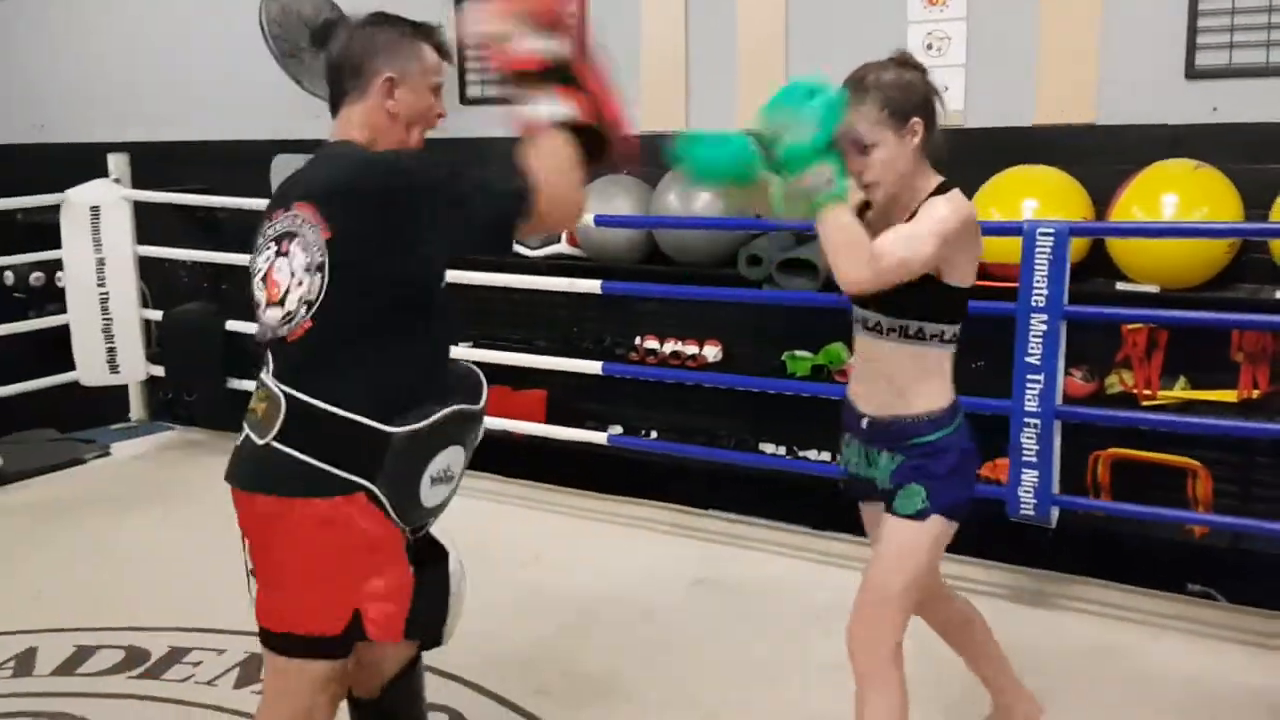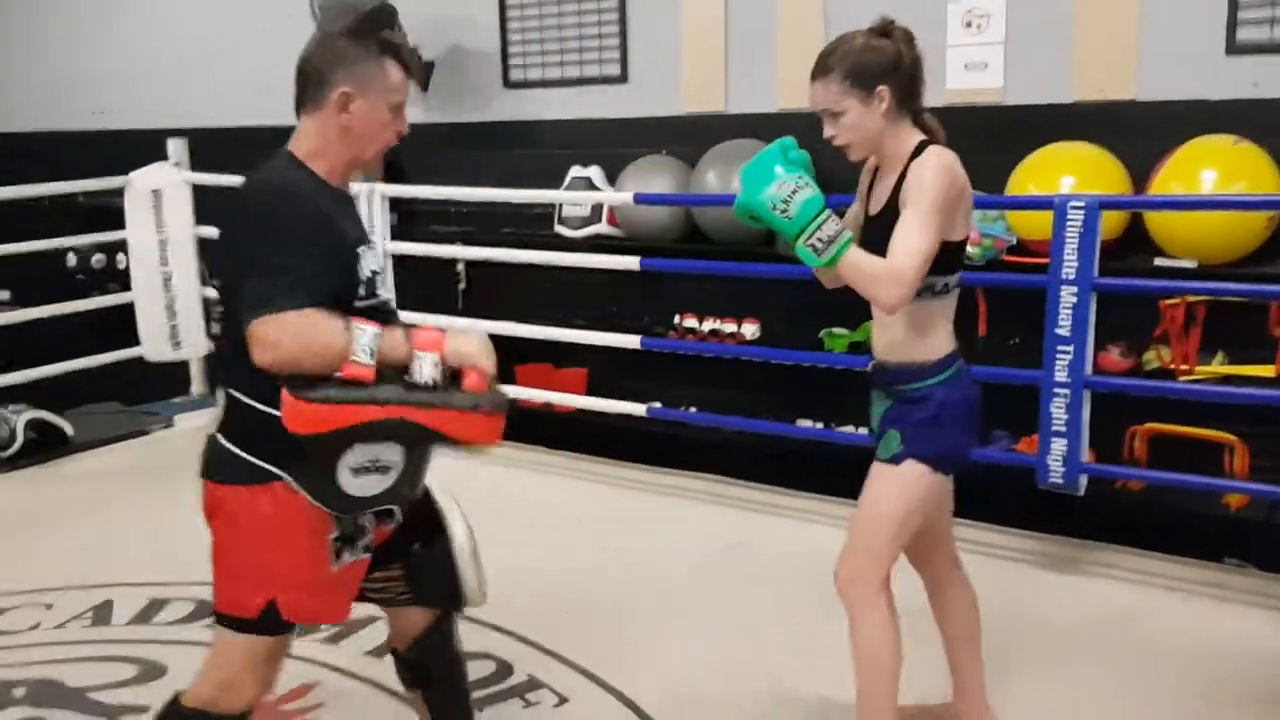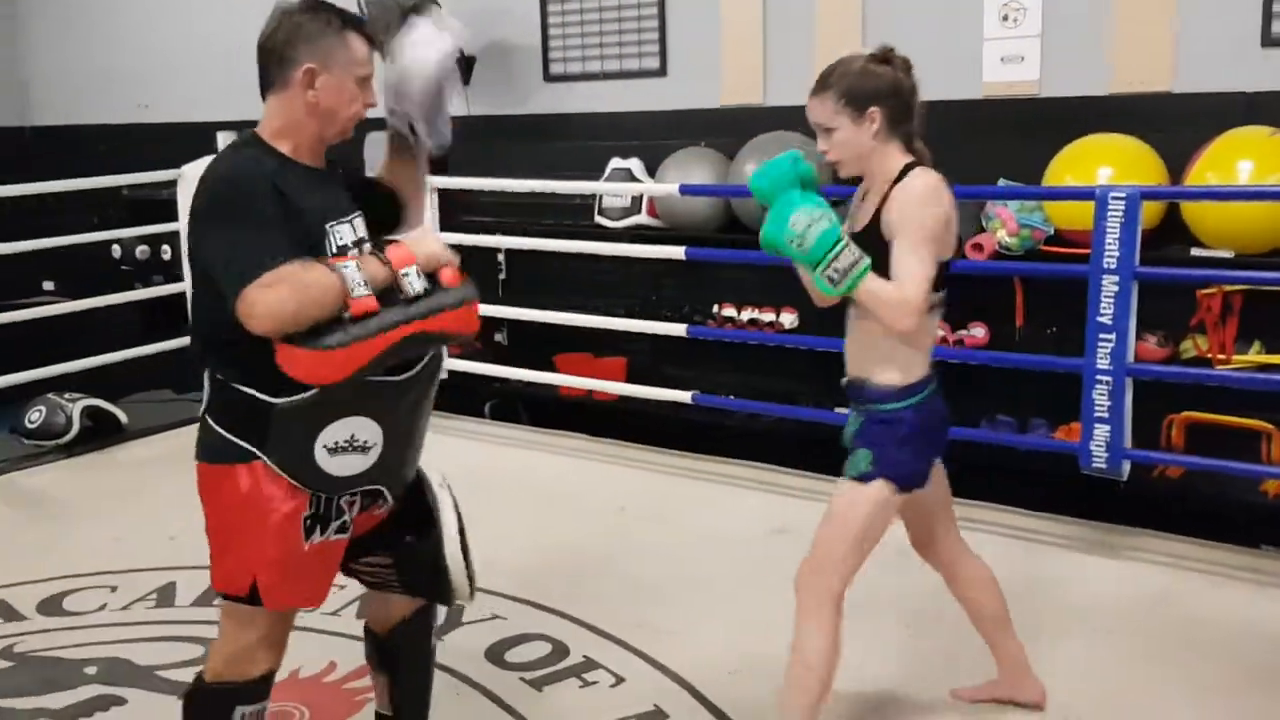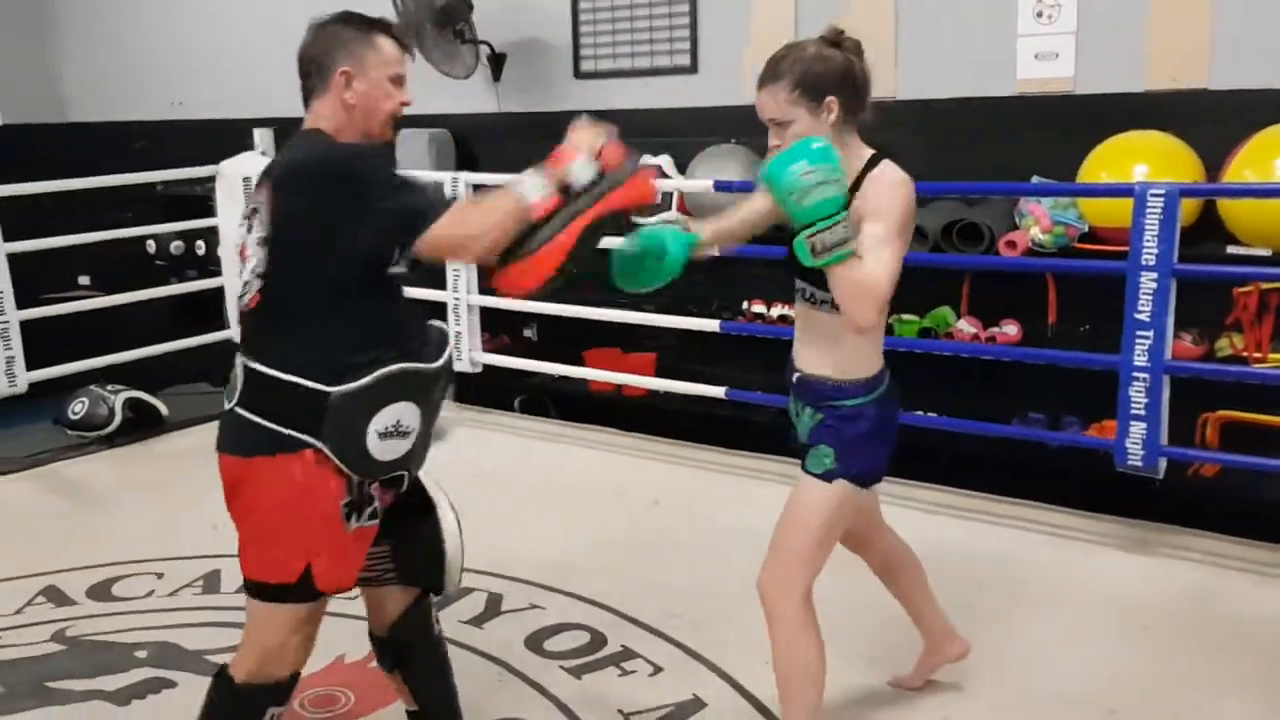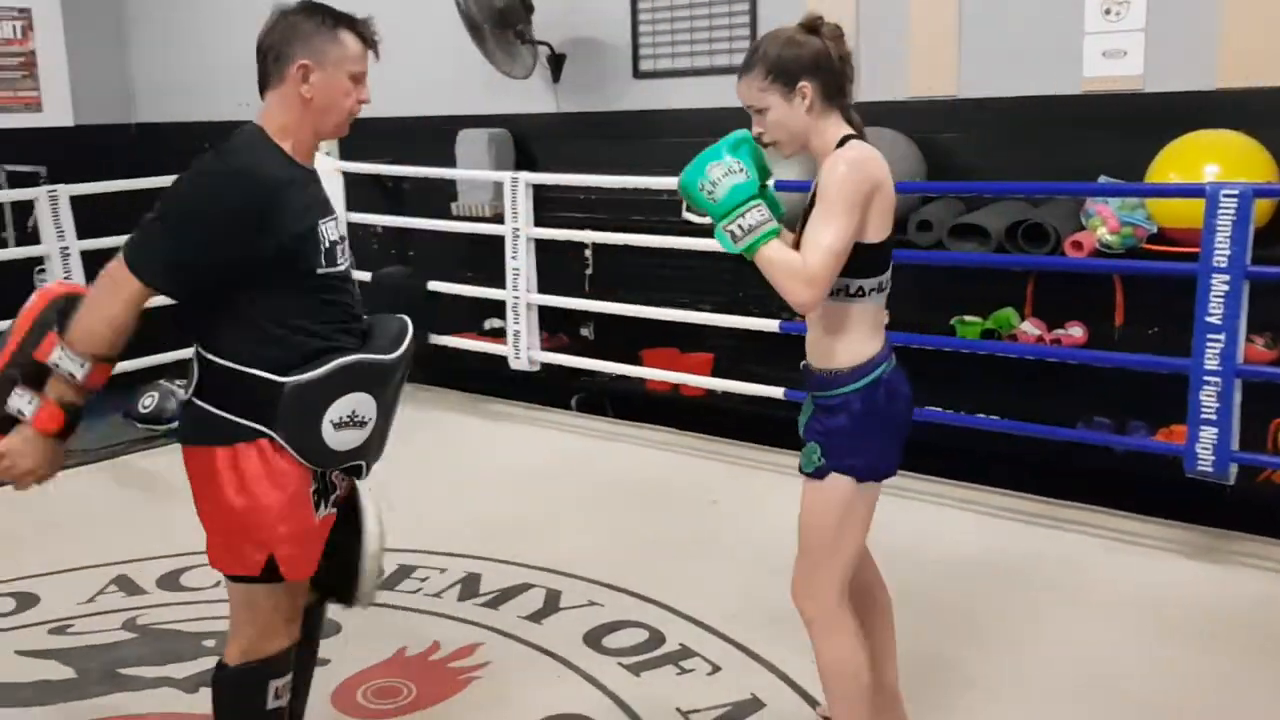
dt=0.5s
person 1, frame 1
left shoulder: (306, 190)
right shoulder: (386, 182)
right elbow: (552, 208)
right wrist: (545, 75)
left hip: (319, 467)
right hip: (327, 485)
left knee: (388, 645)
person 1, frame 2
left shoulder: (323, 198)
right shoulder: (279, 202)
right elbow: (278, 340)
left wrist: (411, 335)
right wrist: (426, 345)
left hip: (342, 468)
right hip: (276, 478)
left knee: (425, 603)
person 1, frame 3
left shoulder: (325, 172)
right shoulder: (239, 184)
left elbow: (392, 204)
right elbow: (269, 305)
left wrist: (413, 130)
right wrist: (395, 262)
left hip: (354, 449)
right hip: (269, 463)
left knee: (408, 592)
right knee: (250, 649)
person 1, frame 4
left shoulder: (304, 172)
right shoulder: (333, 171)
right elbow: (461, 238)
left wrist: (402, 386)
right wrist: (564, 170)
left hip: (340, 440)
right hip: (295, 447)
left knee: (400, 582)
right knee: (277, 645)
person 1, frame 5
left shoulder: (290, 173)
right shoulder: (233, 178)
right elbow: (121, 289)
left hip: (305, 439)
right hip: (255, 442)
left knee: (305, 598)
right knee: (266, 625)
person 2, frame 1
left shoulder: (949, 214)
right shoulder: (869, 199)
left elbow: (857, 271)
left wrist: (814, 165)
left hip: (925, 449)
right hip: (866, 437)
left knee: (872, 638)
right knee: (921, 593)
person 2, frame 2
left shoulder: (935, 170)
right shoulder: (878, 170)
left elbow: (893, 288)
right elbow: (840, 272)
left wrist: (807, 218)
right wrist: (792, 210)
left hip: (929, 398)
right hip: (906, 391)
left knee: (859, 576)
right knee: (932, 557)
person 2, frame 3
left shoulder: (920, 192)
right shoulder: (872, 191)
left elbow: (905, 317)
right elbow: (825, 296)
left wrist: (829, 251)
right wrist: (798, 222)
left hip: (895, 415)
right hip: (890, 408)
left knee: (817, 588)
right knee: (940, 545)
person 2, frame 4
left shoulder: (887, 185)
right shoulder: (810, 174)
left elbow: (865, 310)
right elbow: (728, 223)
left wrist: (807, 217)
right wrist: (674, 238)
left hip: (851, 414)
right hip: (815, 399)
left knee: (781, 587)
right knee: (864, 531)
right ankle: (941, 638)
person 2, frame 5
left shoulder: (851, 164)
right shoulder: (842, 163)
left elbow: (807, 289)
right elbow: (804, 267)
left wrist: (739, 212)
right wrist: (760, 205)
left hip: (853, 401)
right hip: (857, 392)
left knee: (818, 593)
right knee: (847, 562)
